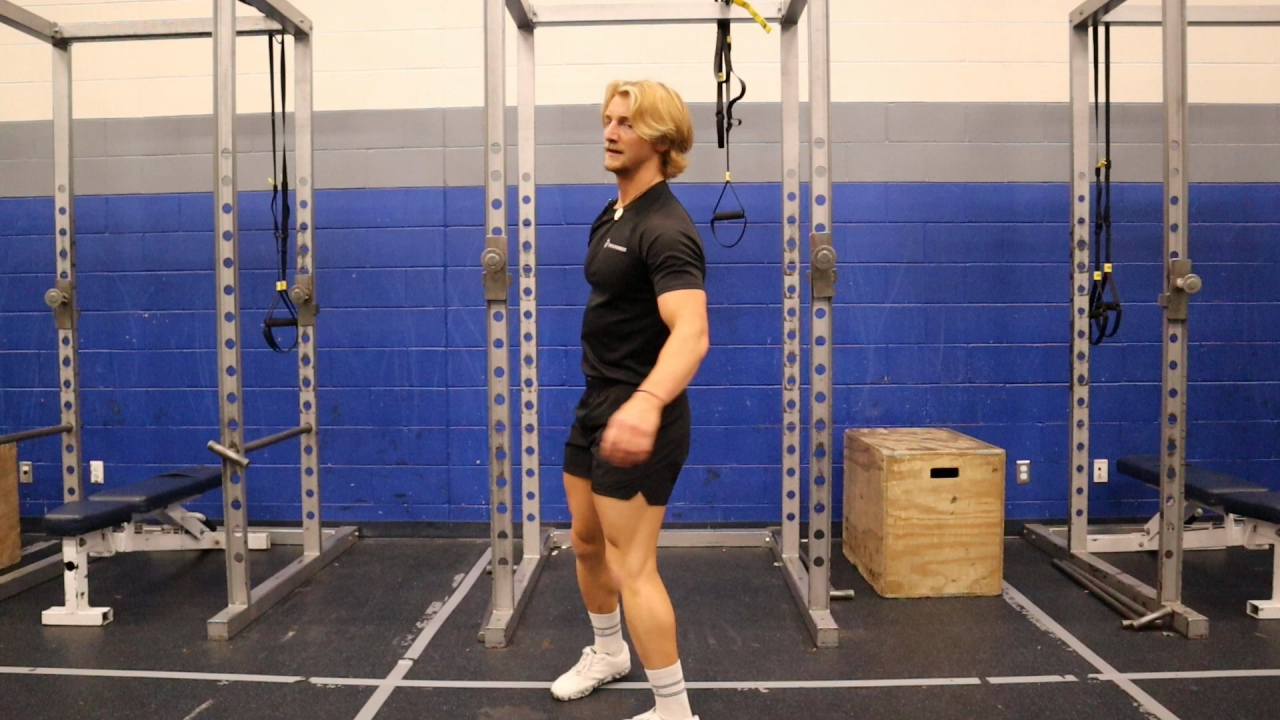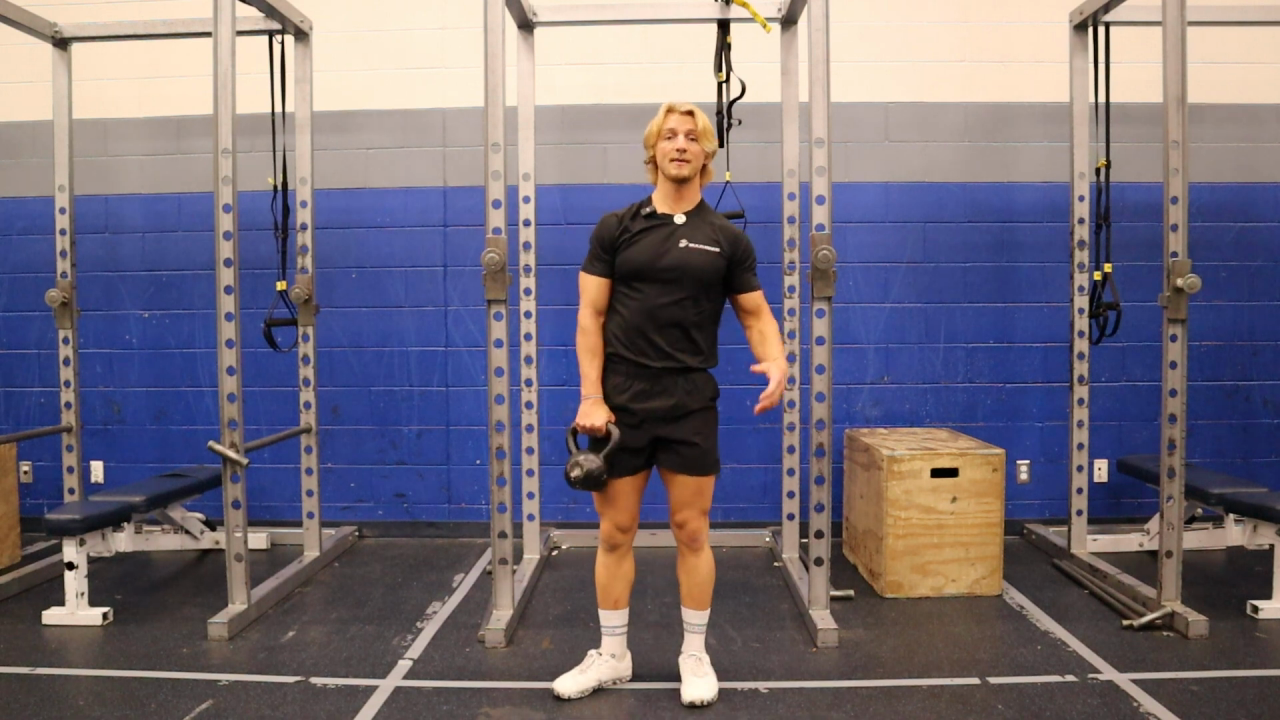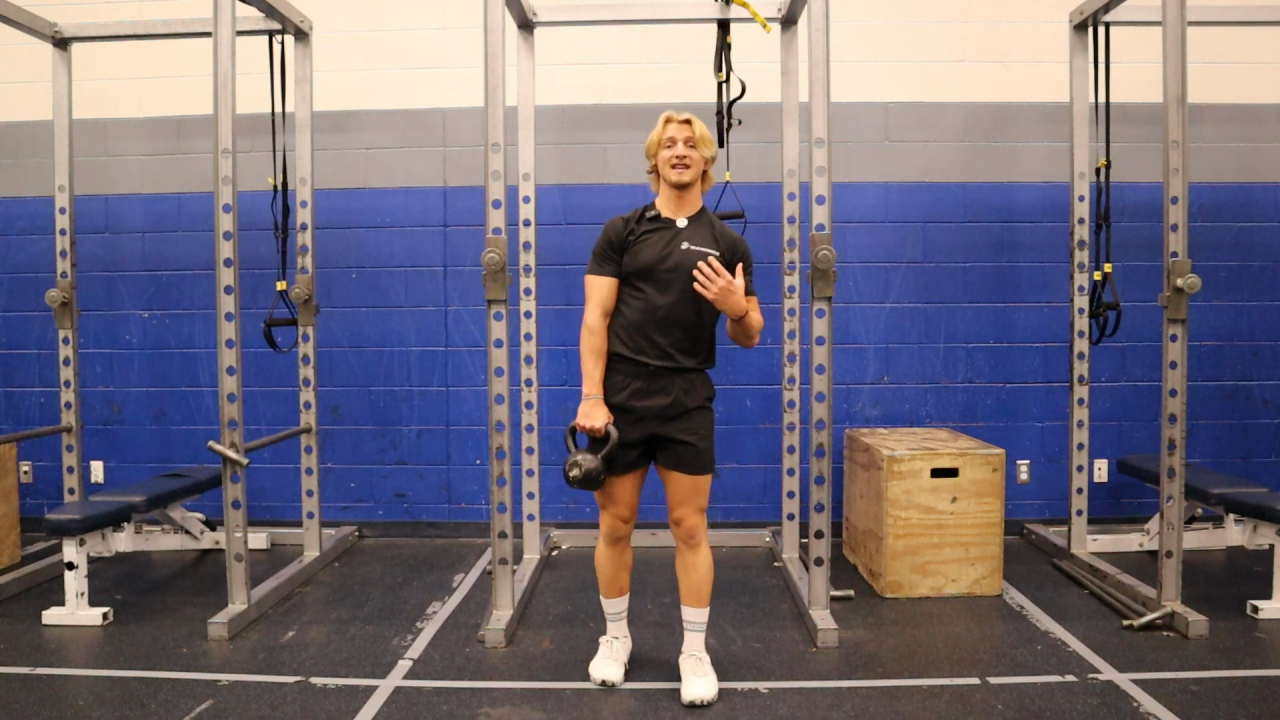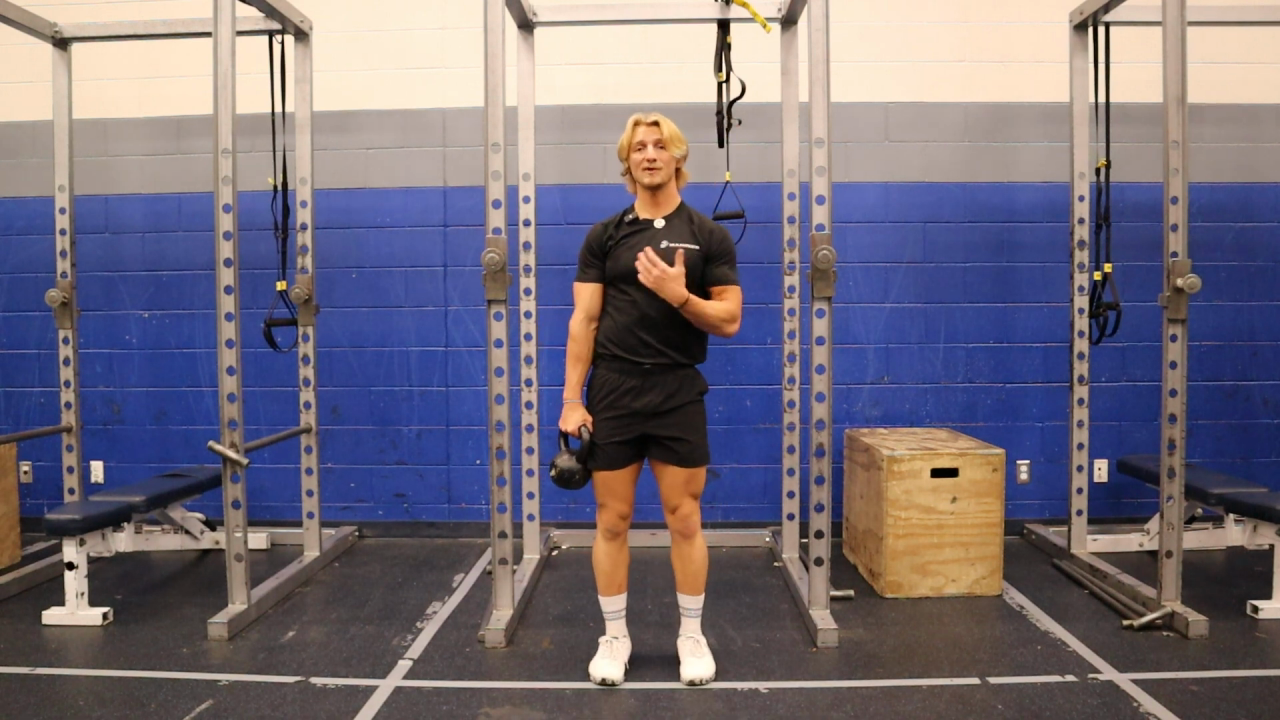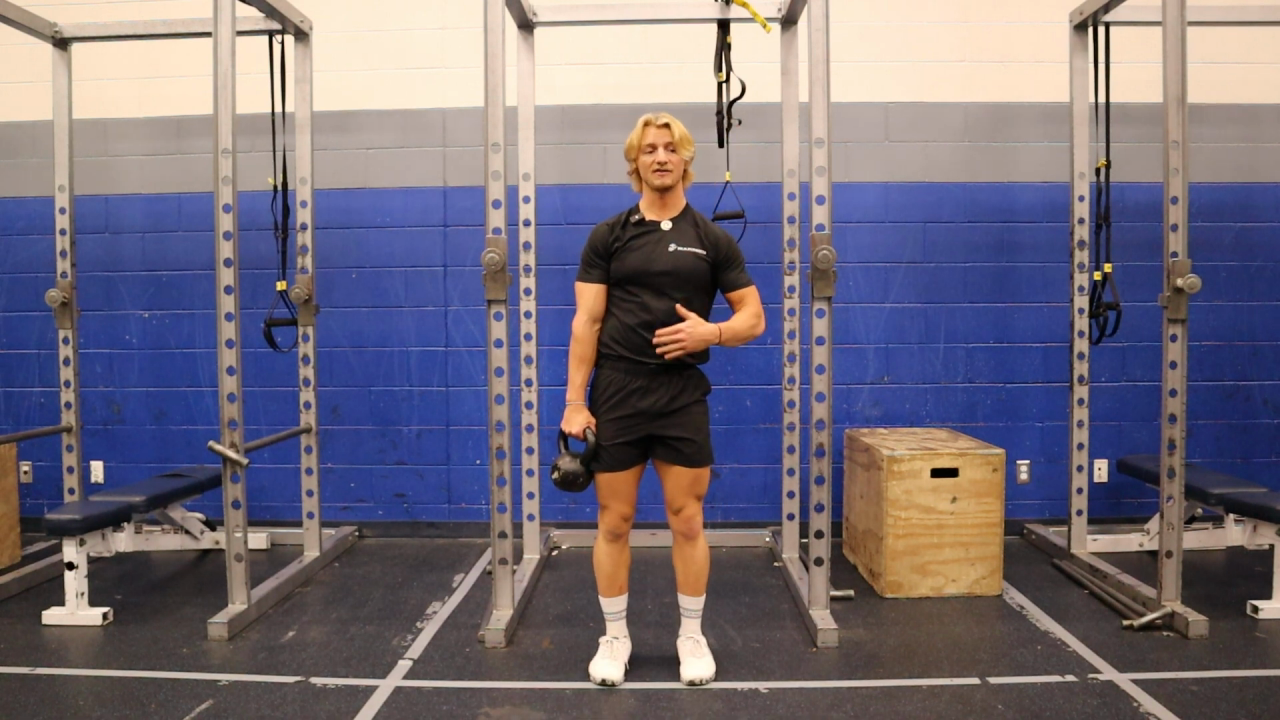
dt=1s
person 1, frame 1
left shoulder: (665, 231)
right shoulder: (609, 217)
left elbow: (689, 331)
left wrist: (646, 405)
left hip: (637, 416)
right hip: (599, 406)
left knee: (628, 566)
right knee: (585, 543)
right ankle: (609, 651)
person 1, frame 2
left shoulder: (728, 238)
right shoulder: (615, 228)
left elbow: (757, 318)
right elbow: (591, 316)
left wrist: (774, 361)
right wrist: (590, 397)
left hip: (691, 404)
right hip: (620, 402)
left knee: (691, 531)
right knee: (615, 532)
left ankle: (694, 654)
right ankle: (612, 655)
person 1, frame 3
left shoulder: (727, 244)
right shoulder: (620, 230)
left elbow: (748, 336)
right elbow: (596, 317)
left wrist: (738, 309)
right wrist: (591, 396)
left hip: (687, 400)
right hip: (621, 396)
left knee: (690, 528)
right knee: (615, 525)
left ankle: (694, 651)
right ankle: (615, 636)
person 1, frame 4
left shoulder: (708, 235)
right shoulder: (604, 235)
left elbow: (730, 319)
right elbow: (585, 321)
left wrist: (681, 296)
right wrist: (572, 399)
left hip: (679, 392)
right hip: (613, 392)
left knee: (684, 518)
right knee: (612, 520)
left ankle: (692, 635)
right ankle: (614, 636)
person 1, frame 5
left shoulder: (713, 239)
right shoulder: (608, 235)
left elbow: (753, 318)
right elbow: (586, 320)
left wrist: (710, 334)
right wrist: (574, 402)
left hip: (683, 395)
right hip: (616, 392)
left knee: (687, 520)
right knee: (613, 522)
left ankle: (691, 635)
right ankle: (614, 636)
